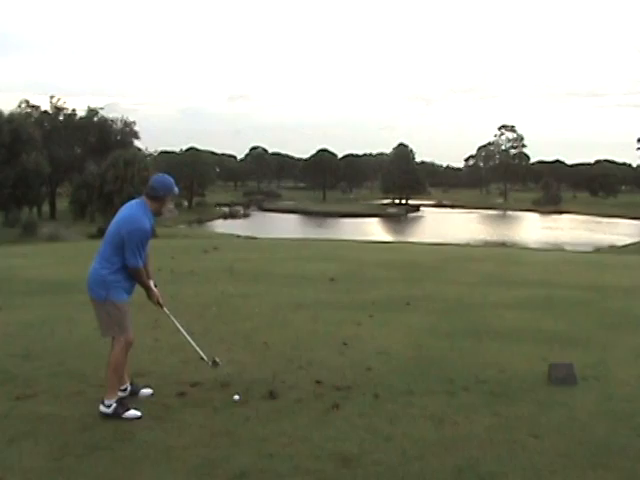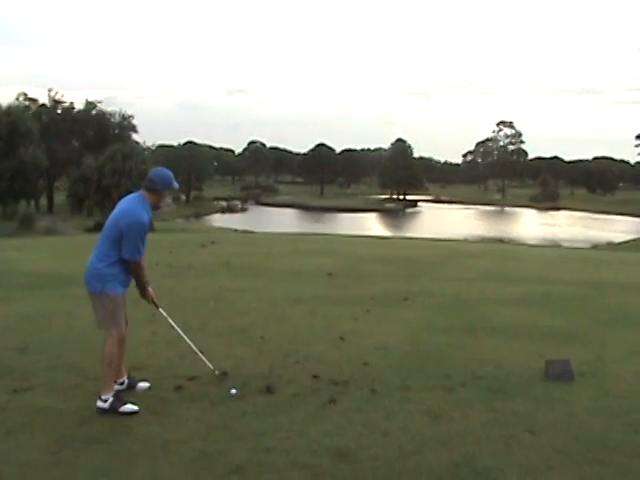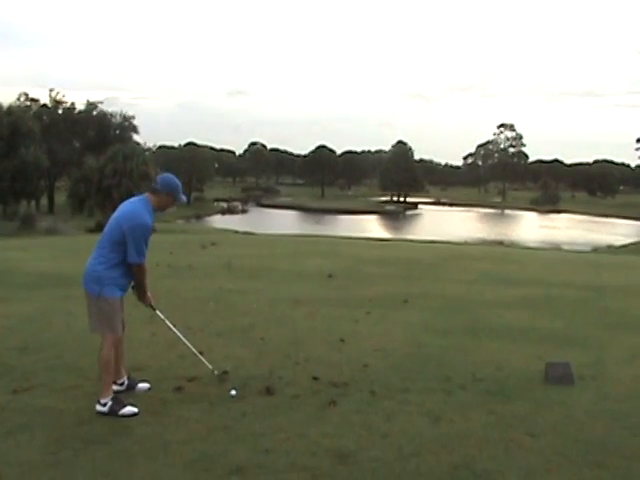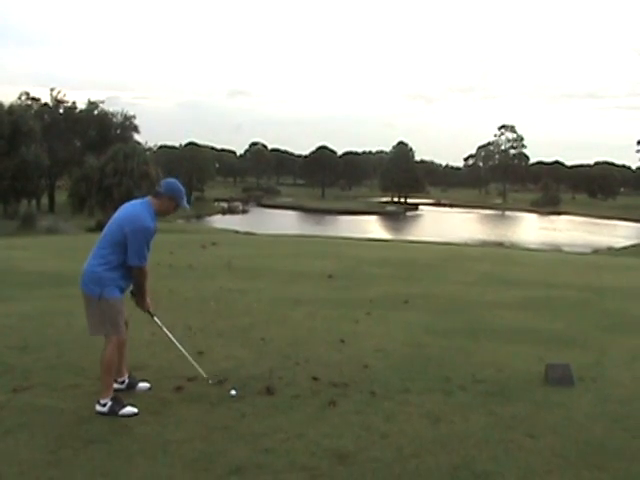
dt=0.2s
person 1, frame 1
left shoulder: (136, 207)
right shoulder: (139, 223)
right elbow: (134, 267)
left wrist: (150, 281)
right wrist: (149, 290)
left hip: (112, 281)
right hip: (109, 284)
left knee: (122, 337)
right knee: (124, 339)
left ankle: (123, 385)
right ankle: (110, 401)
person 1, frame 2
left shoulder: (134, 202)
right shoulder: (137, 216)
right elbow: (133, 260)
left wrist: (144, 283)
right wrist: (145, 288)
left hip: (110, 275)
right hip: (106, 278)
left knee: (120, 328)
right knee: (115, 333)
left ankle: (120, 378)
right ankle: (106, 396)
person 1, frame 3
left shoulder: (136, 204)
right shoulder: (141, 219)
right elbow: (137, 263)
left wrist: (140, 288)
right wrist: (144, 292)
left hip: (108, 278)
right hip: (104, 281)
left knee: (119, 331)
right knee: (112, 337)
left ankle: (120, 380)
right ankle: (105, 400)
person 1, frame 4
left shoulder: (136, 206)
right shoulder: (143, 222)
right elbow: (138, 267)
left wrist: (139, 292)
right wrist: (143, 297)
left hip: (103, 278)
right hip: (102, 282)
left knee: (120, 330)
right knee: (115, 337)
left ankle: (121, 379)
right ankle: (105, 400)
